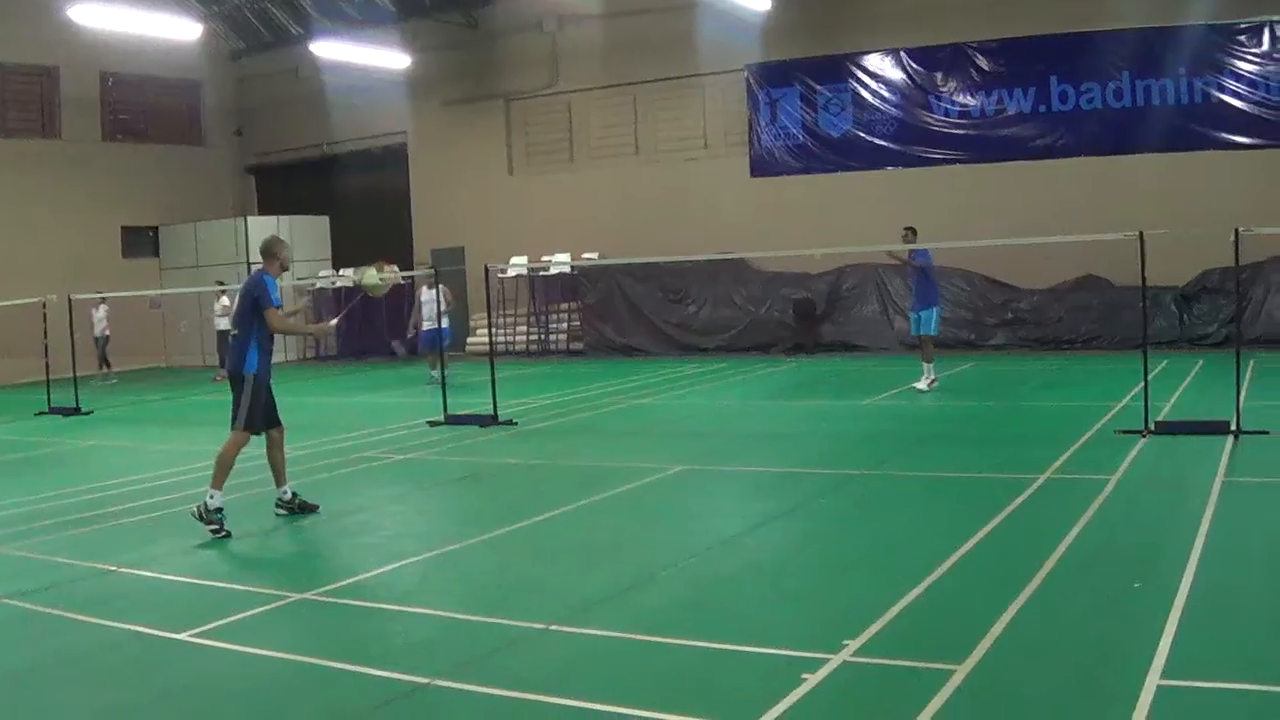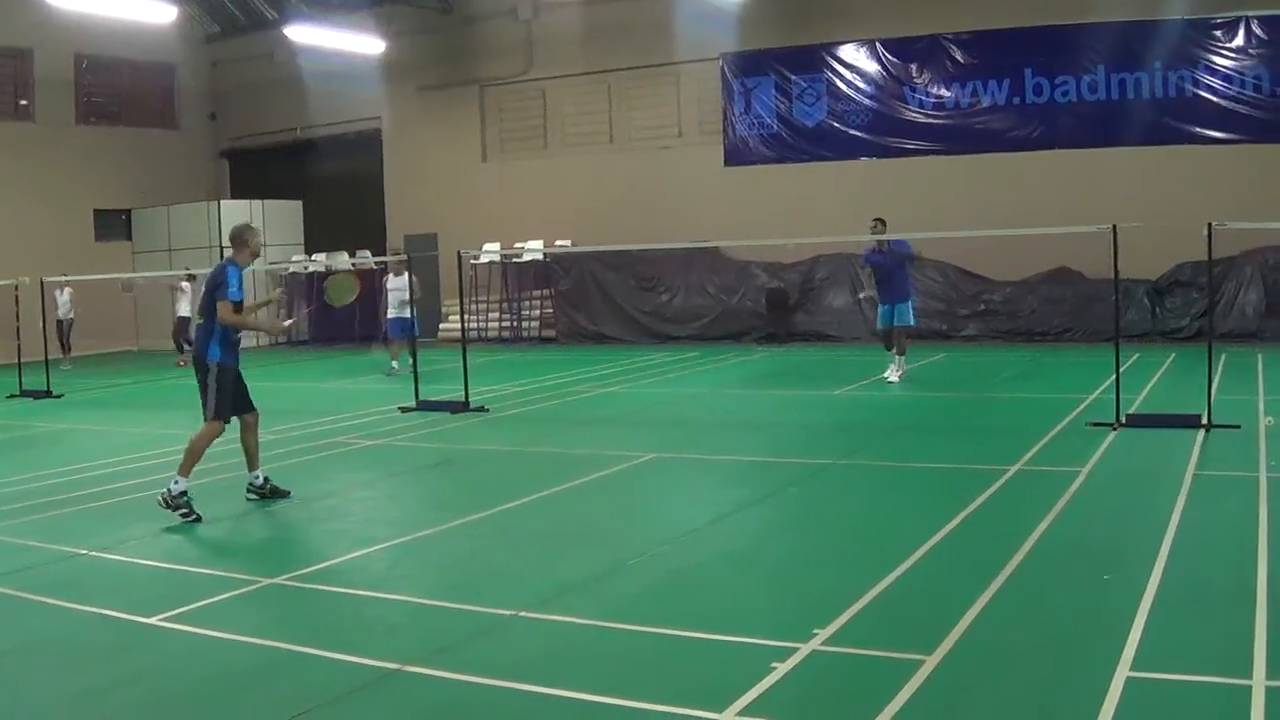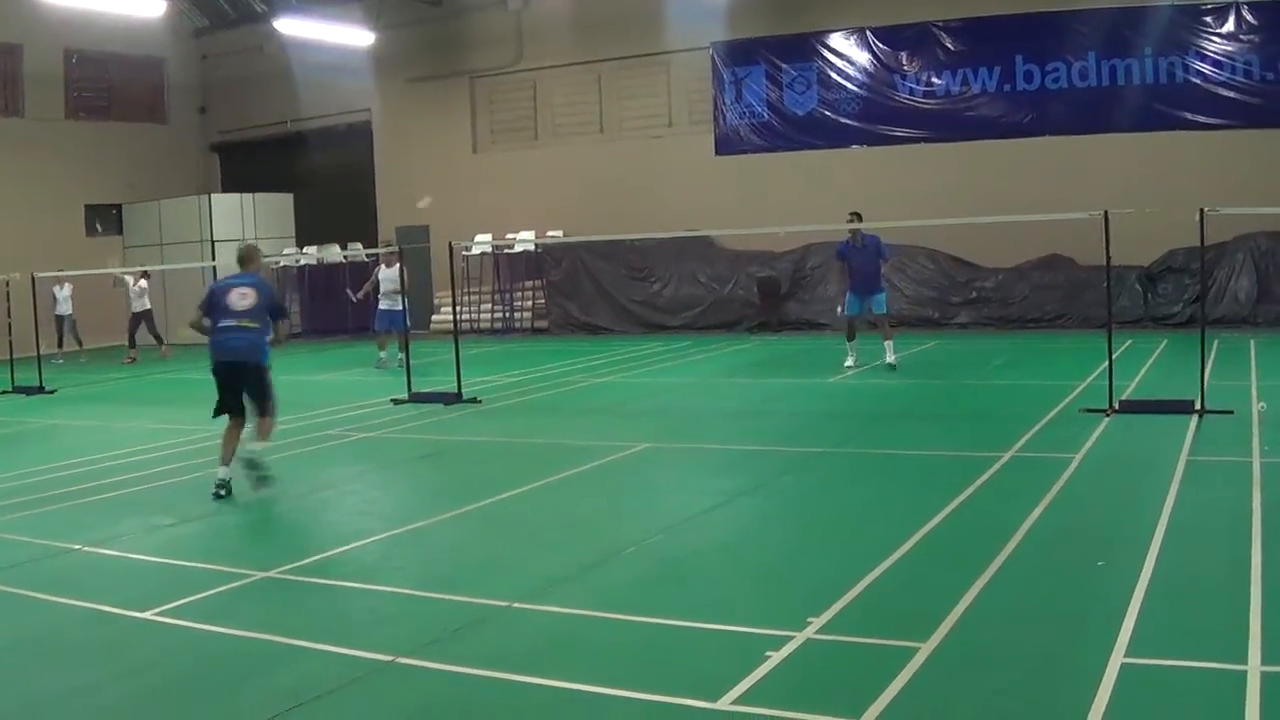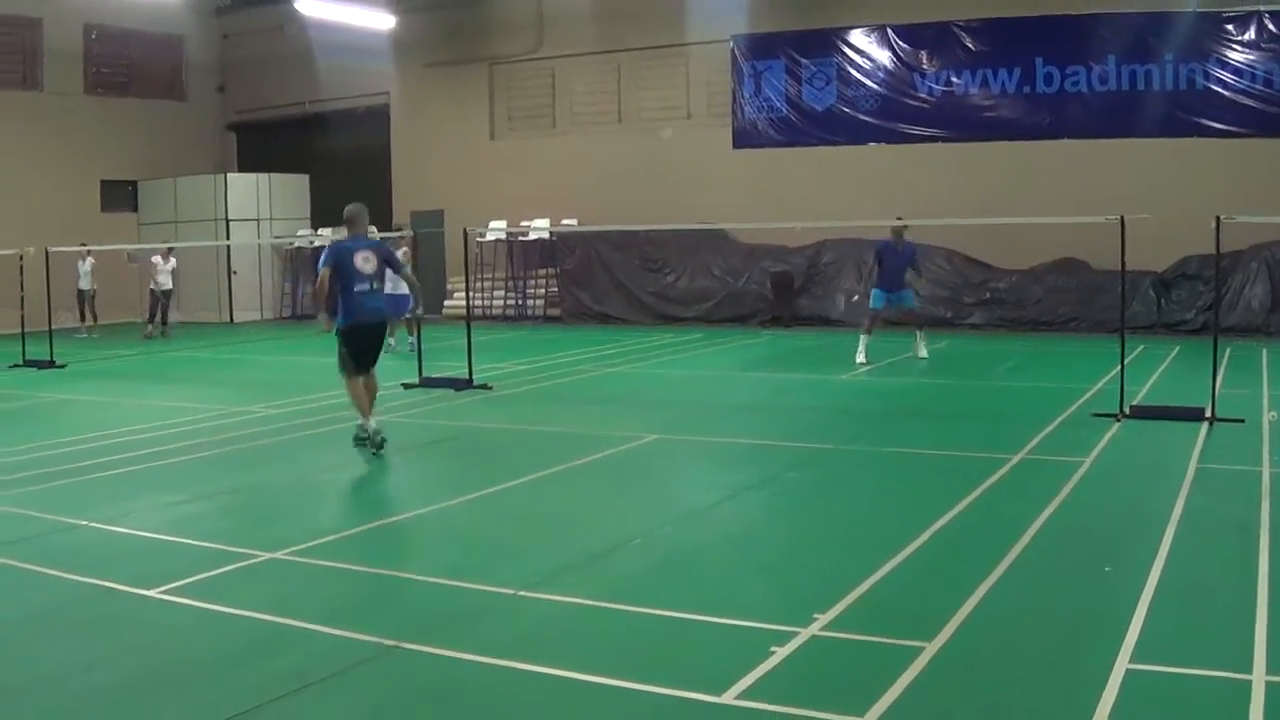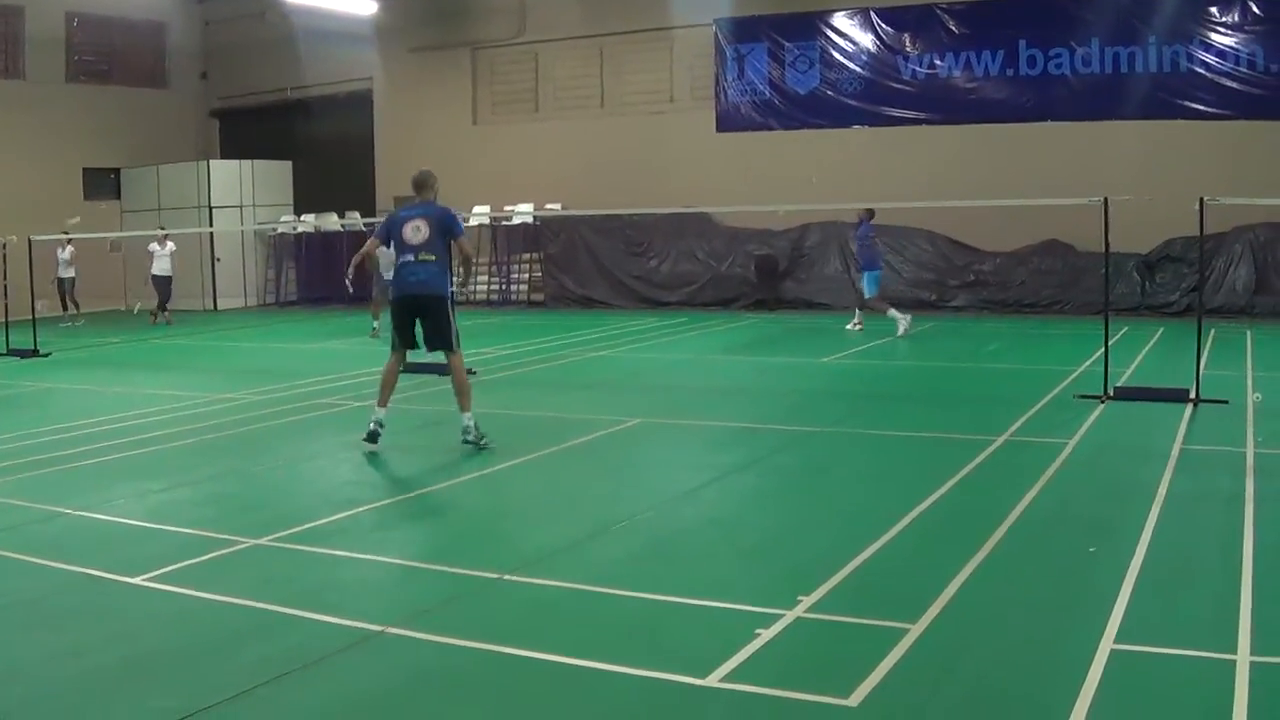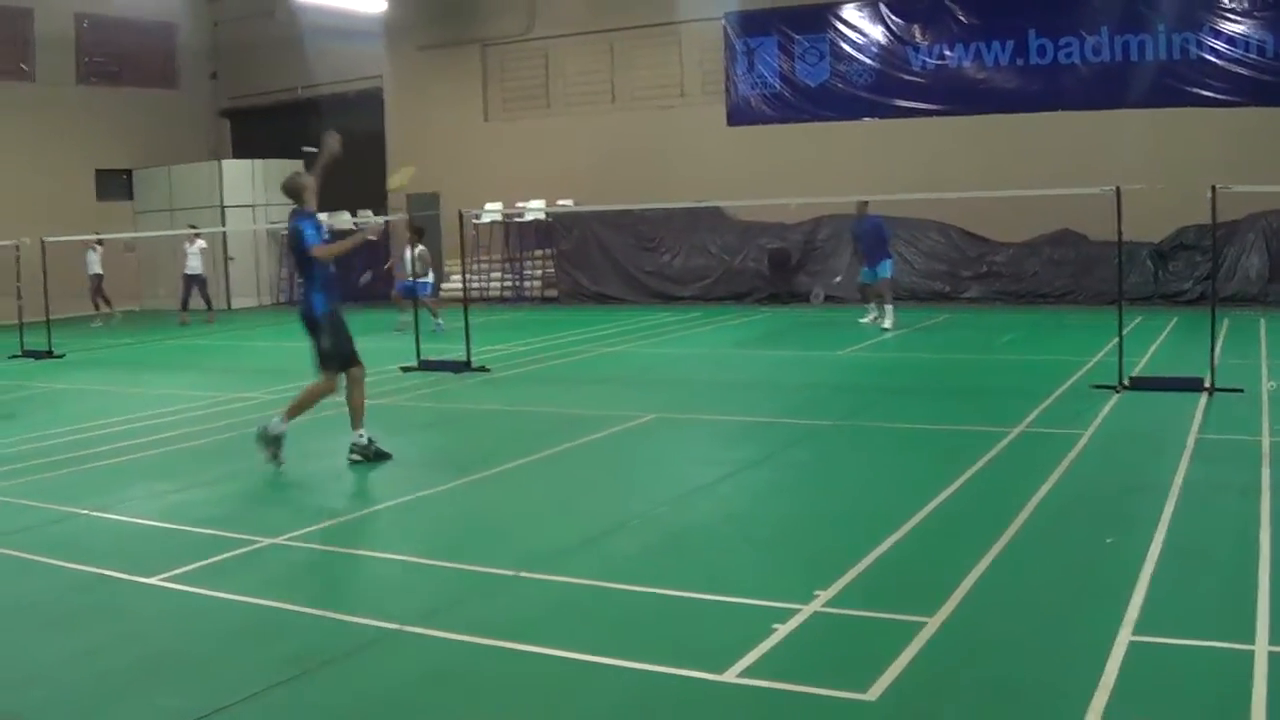
dt=0.7s
person 1, frame 1
left shoulder: (258, 281)
right shoulder: (264, 281)
right elbow: (275, 324)
left wrist: (293, 311)
right wrist: (313, 329)
left hip: (255, 368)
right hip: (249, 369)
left knee: (275, 431)
right knee: (240, 435)
left ankle: (284, 497)
right ankle: (210, 504)
person 1, frame 2
left shoulder: (233, 272)
right shoulder: (228, 272)
right elbow: (224, 317)
left wrist: (265, 302)
right wrist: (264, 326)
left hip: (226, 359)
right hip: (213, 358)
left knee: (250, 418)
right knee: (214, 426)
left ankle: (257, 482)
right ankle: (174, 491)
person 1, frame 3
left shoulder: (219, 286)
right shoulder: (266, 288)
left elbow: (196, 323)
right elbow: (280, 334)
right wrist: (267, 341)
left hip: (220, 358)
right hip: (252, 357)
left knee: (236, 419)
right knee: (265, 413)
left ankle: (222, 478)
right ankle: (254, 454)
person 1, frame 4
left shoulder: (335, 248)
right shoulder: (380, 247)
left elbow: (322, 280)
right elbow: (409, 278)
left wrist: (324, 312)
right wrist: (417, 302)
left hip: (351, 320)
right hip: (379, 317)
left knee: (352, 376)
right knee: (368, 371)
left ankle: (369, 428)
right ankle: (367, 425)
person 1, frame 5
left shoulder: (395, 218)
right shoulder: (445, 214)
left elbow: (369, 250)
right elbow: (465, 252)
right wrist: (466, 277)
left hip: (402, 293)
right hip: (435, 292)
left knee: (397, 357)
right knee: (454, 356)
left ankle: (377, 421)
right ankle: (468, 426)
person 1, frame 6
left shoulder: (304, 216)
right shoulder: (304, 222)
left elbow: (310, 181)
right elbow: (321, 253)
left wrist: (326, 156)
right wrist: (359, 237)
left hip: (325, 309)
right hip: (319, 311)
left knee: (356, 373)
right knee: (329, 381)
left ankle: (360, 442)
right ankle: (274, 427)
